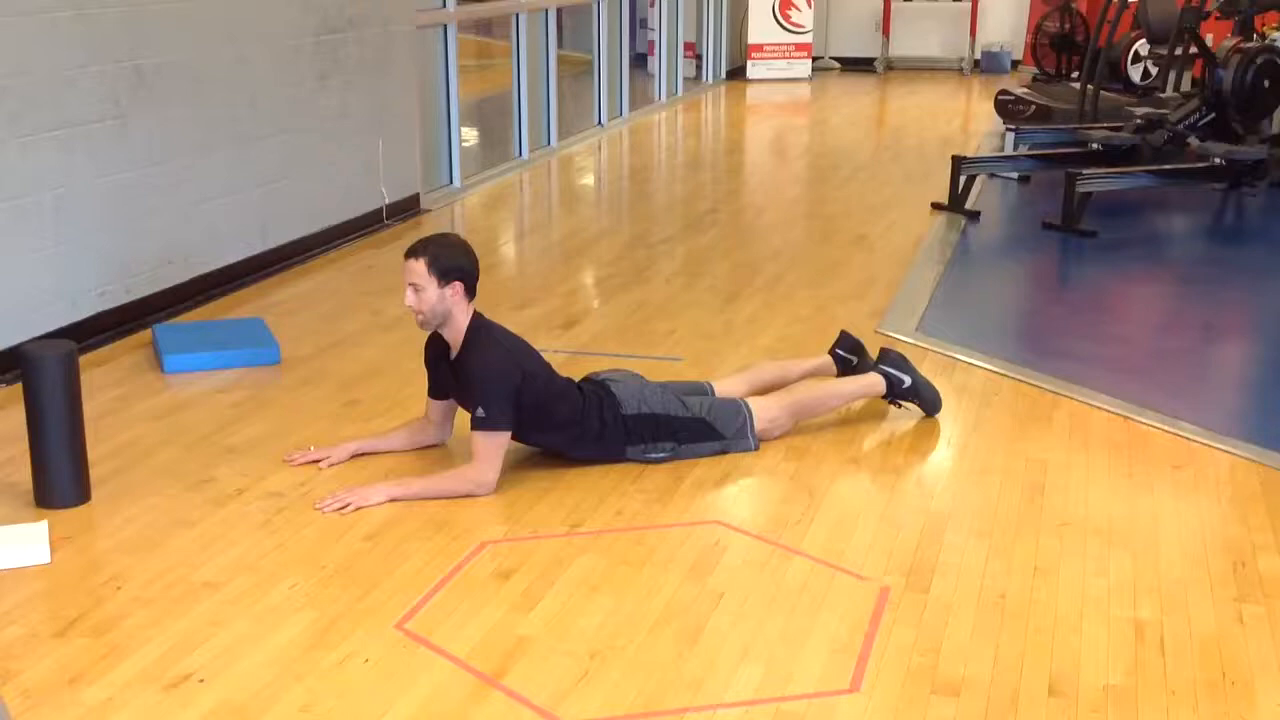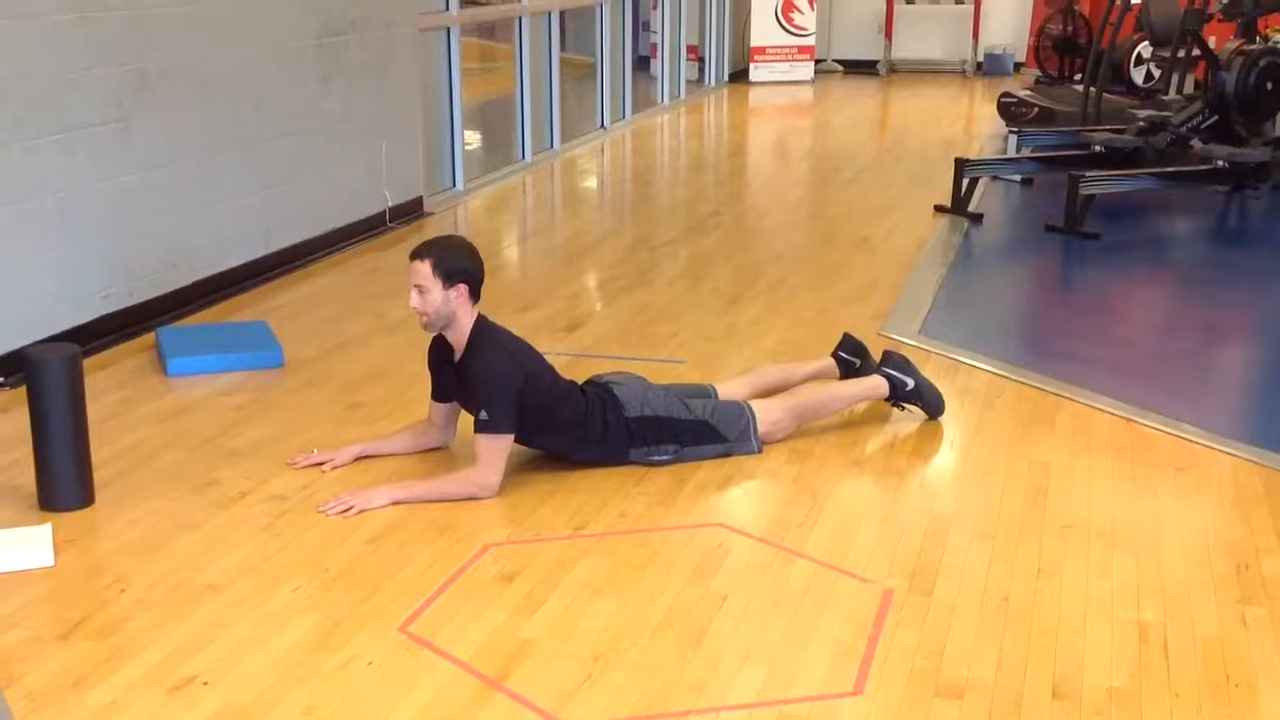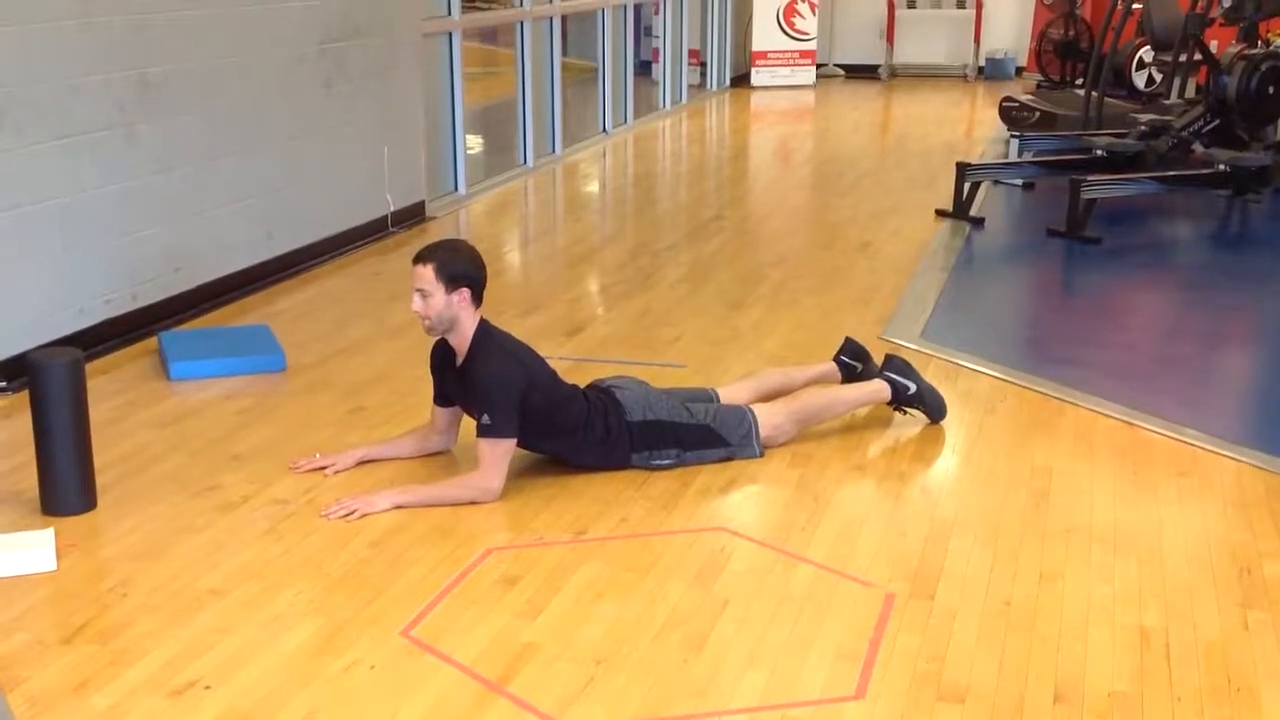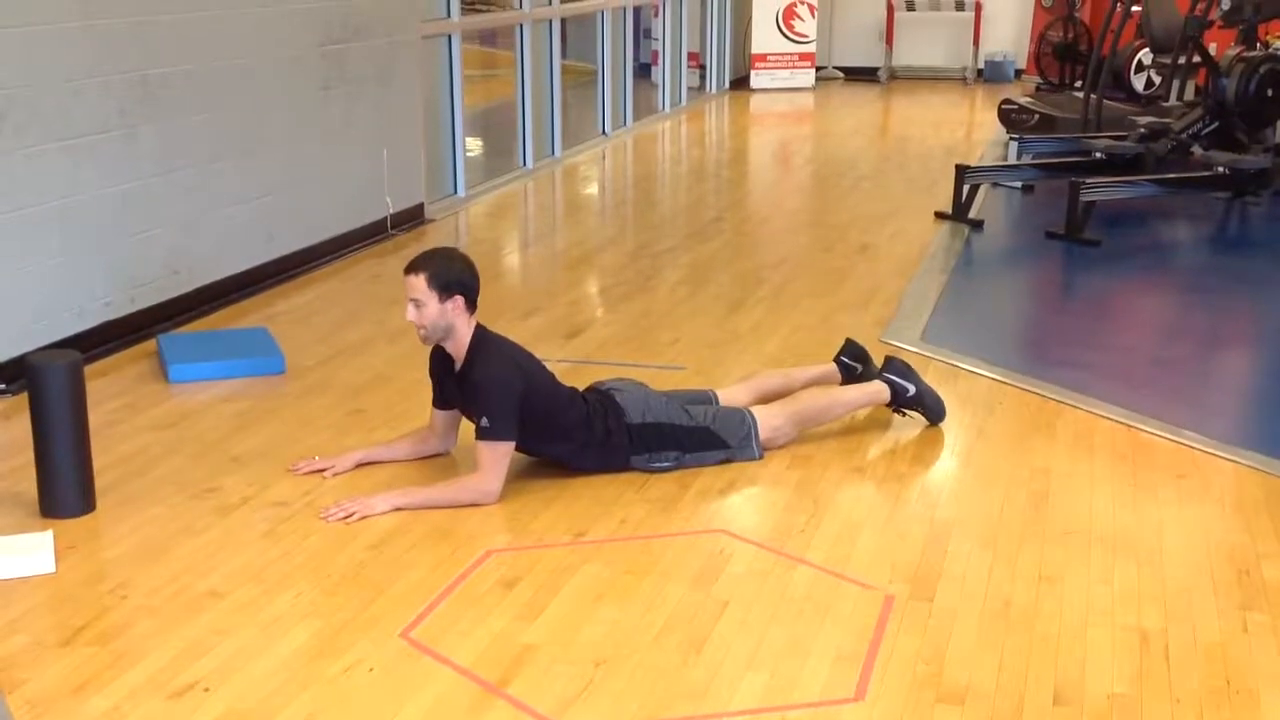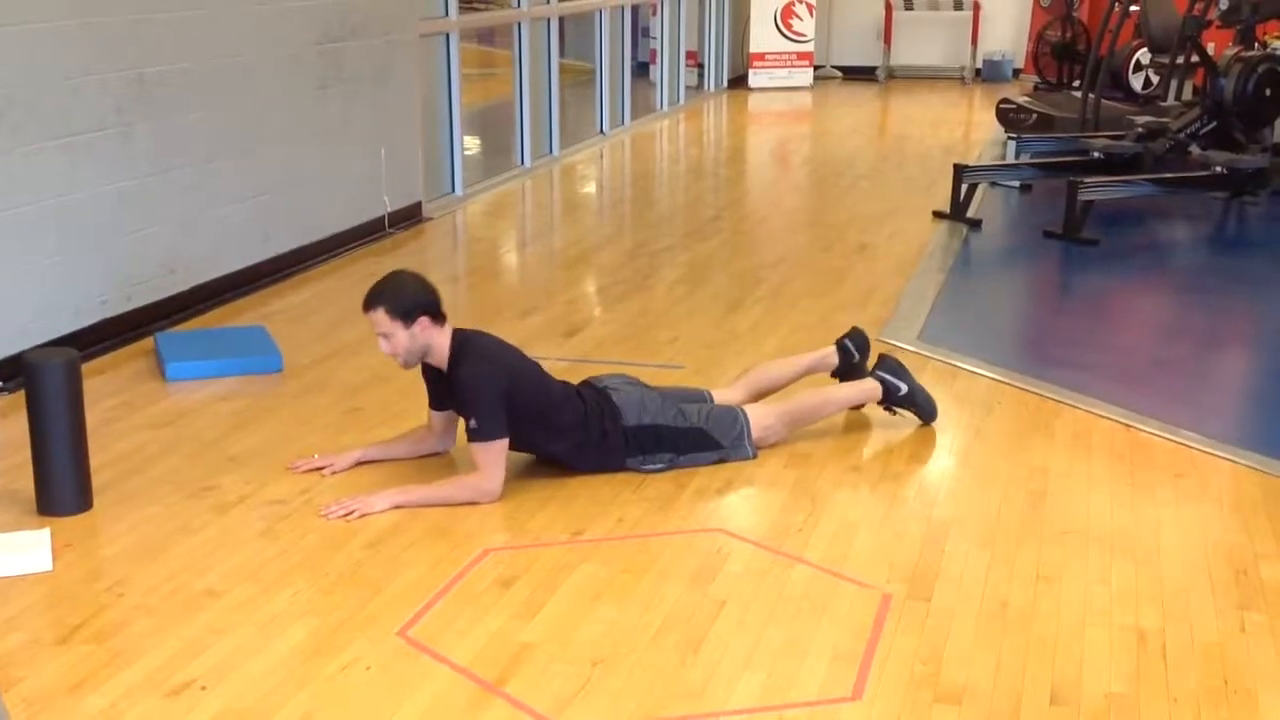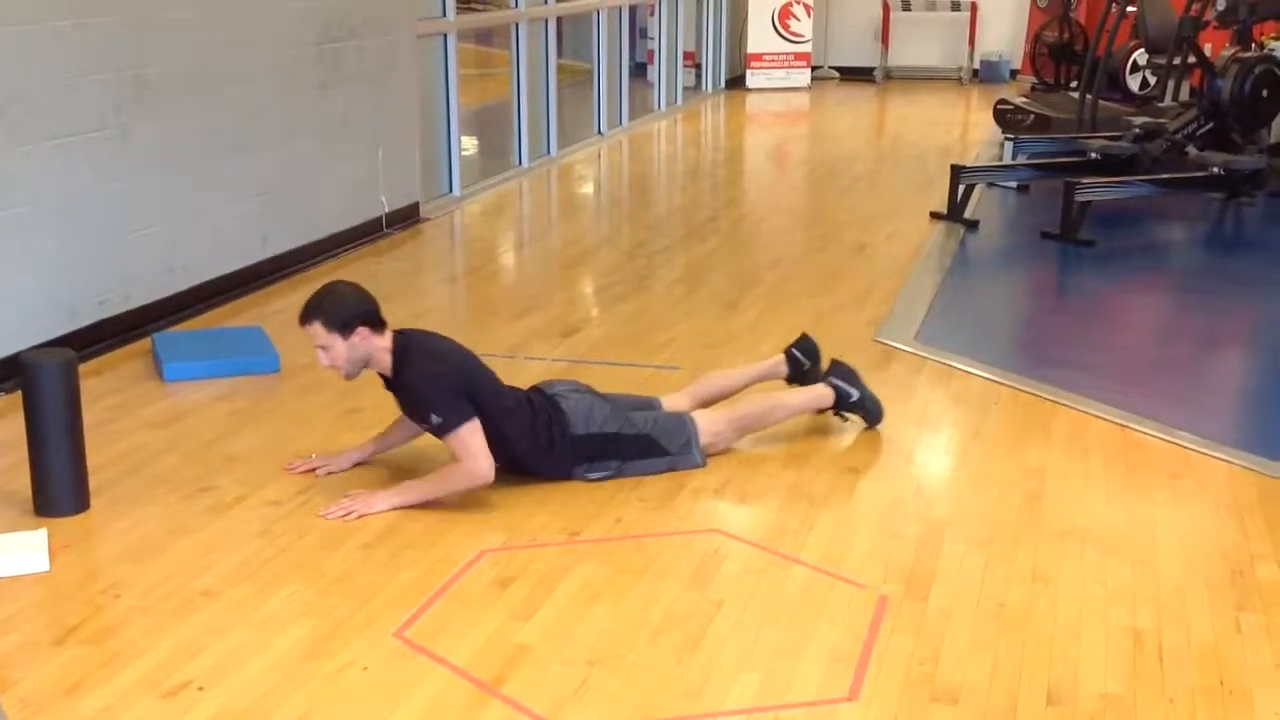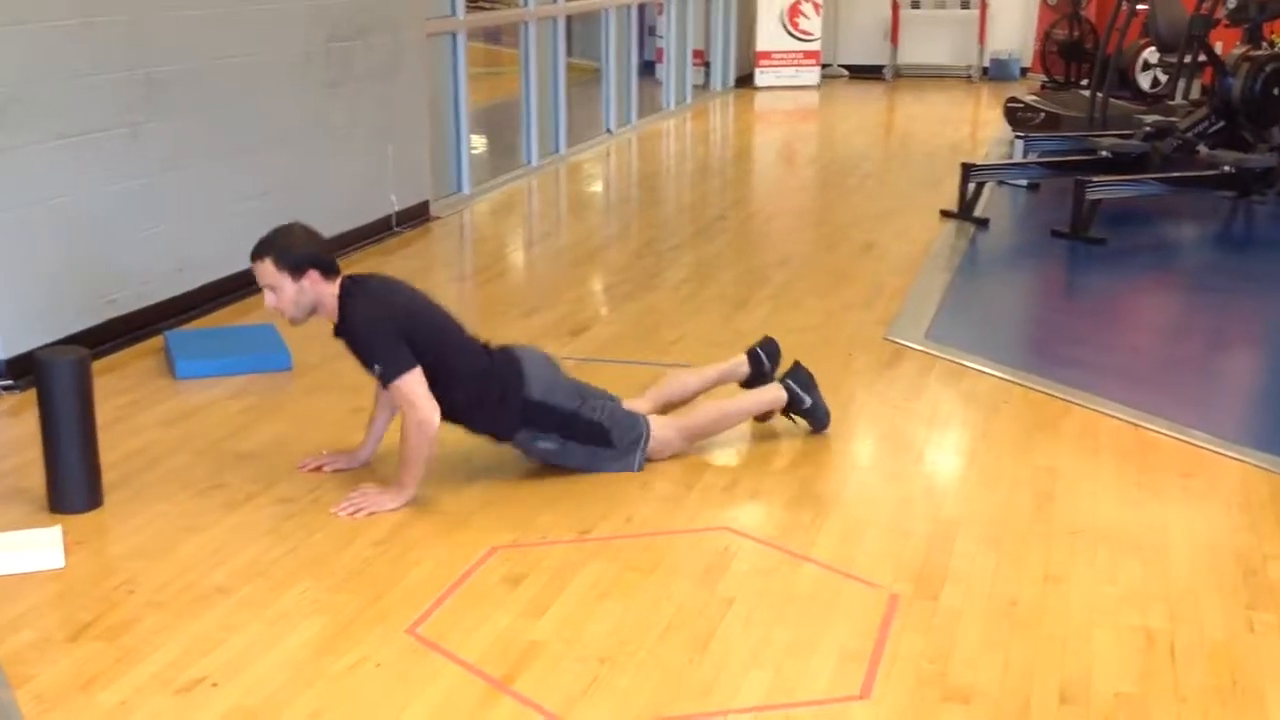
dt=0.4s
person 1, frame 1
left shoulder: (489, 361)
right shoulder: (442, 347)
left elbow: (484, 476)
right elbow: (434, 428)
left wrist: (385, 490)
right wrist: (352, 446)
left hip: (627, 421)
right hip: (605, 394)
left knee: (769, 419)
right knee: (732, 388)
left ankle: (884, 378)
right ankle: (839, 357)
person 1, frame 2
left shoulder: (492, 365)
right shoulder: (445, 350)
left elbow: (486, 479)
right elbow: (437, 431)
left wrist: (388, 493)
right wrist: (357, 449)
left hip: (630, 427)
right hip: (610, 398)
left knee: (769, 423)
right knee: (732, 389)
left ankle: (886, 381)
right ankle: (839, 361)
person 1, frame 3
left shoulder: (495, 369)
right shoulder: (447, 354)
left elbow: (488, 483)
right elbow: (439, 435)
left wrist: (390, 498)
right wrist: (359, 453)
left hip: (632, 429)
right hip: (611, 401)
left knee: (773, 427)
right knee: (735, 395)
left ankle: (887, 385)
right ankle: (841, 365)
person 1, frame 4
left shoulder: (493, 373)
right shoulder: (446, 359)
left elbow: (488, 485)
right elbow: (438, 438)
left wrist: (390, 499)
right wrist: (357, 455)
left hip: (631, 433)
right hip: (609, 404)
left knee: (773, 427)
right knee: (737, 396)
left ankle: (887, 387)
right ankle: (841, 366)
person 1, frame 5
left shoulder: (477, 374)
right shoulder: (442, 361)
left elbow: (488, 484)
right elbow: (439, 434)
left wrist: (392, 497)
right wrist: (358, 453)
left hip: (626, 432)
right hip: (604, 398)
left knee: (764, 426)
right knee: (733, 394)
left ankle: (879, 384)
right ankle: (839, 355)
person 1, frame 6
left shoulder: (421, 372)
right shoulder: (403, 351)
left elbow: (479, 469)
right elbow: (418, 416)
left wrist: (397, 496)
right wrist: (357, 455)
left hip: (572, 442)
right hip: (556, 405)
left knee: (715, 431)
right knee: (680, 403)
left ankle: (830, 391)
right ankle: (791, 361)
person 1, frame 7
left shoulder: (365, 318)
right shoulder: (362, 295)
left elbow: (424, 418)
right elbow: (394, 382)
left wrist: (402, 491)
right wrist: (362, 453)
left hip: (525, 403)
right hip: (519, 376)
left knee: (663, 439)
right knee: (640, 408)
left ankle: (782, 396)
right ankle: (751, 363)
